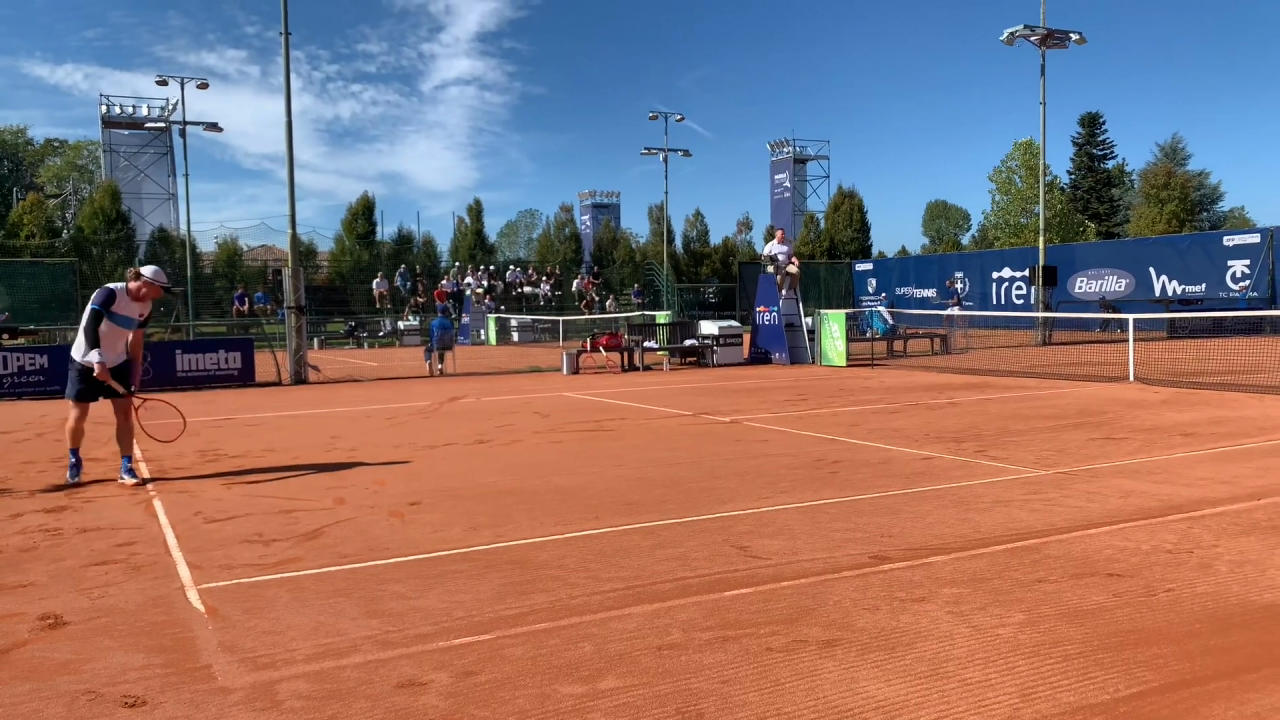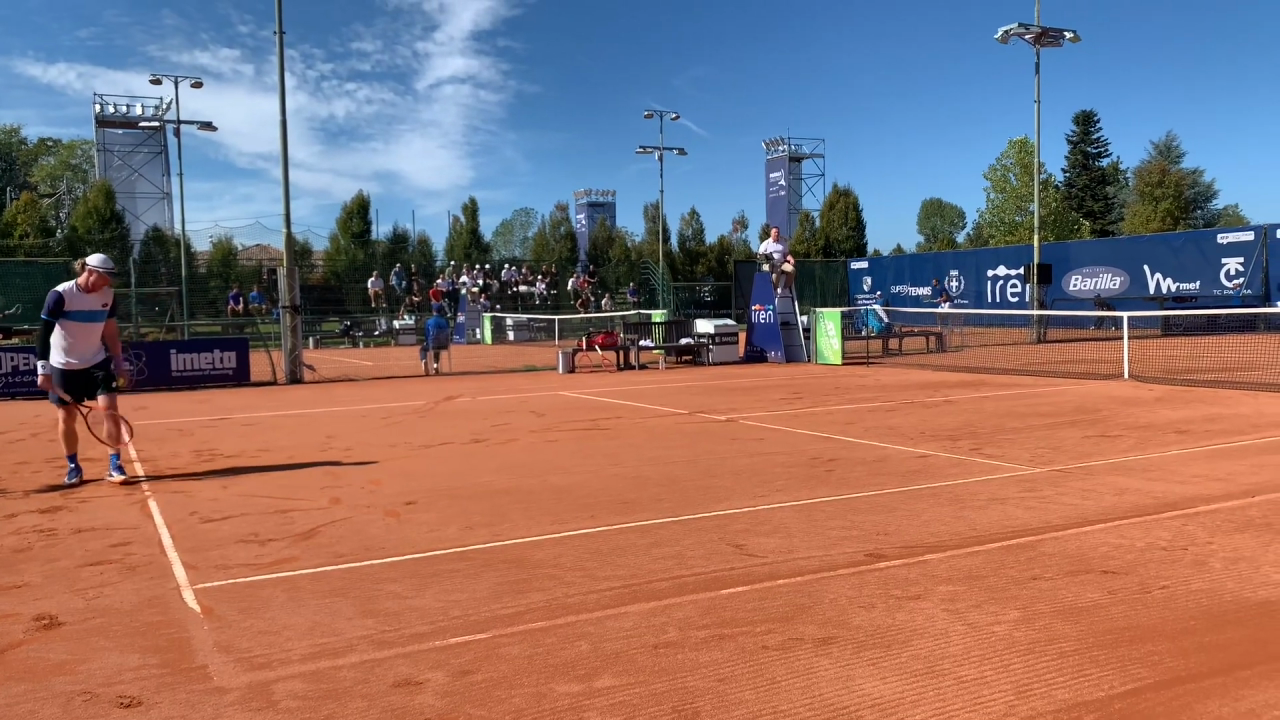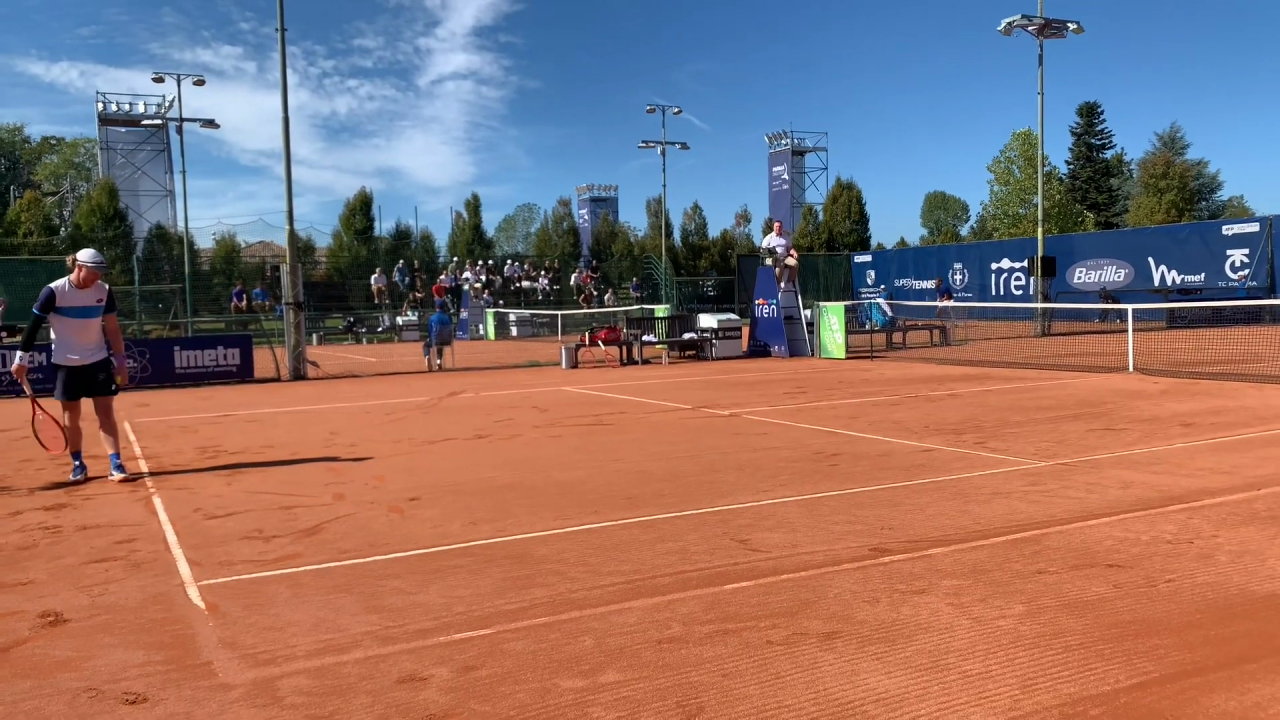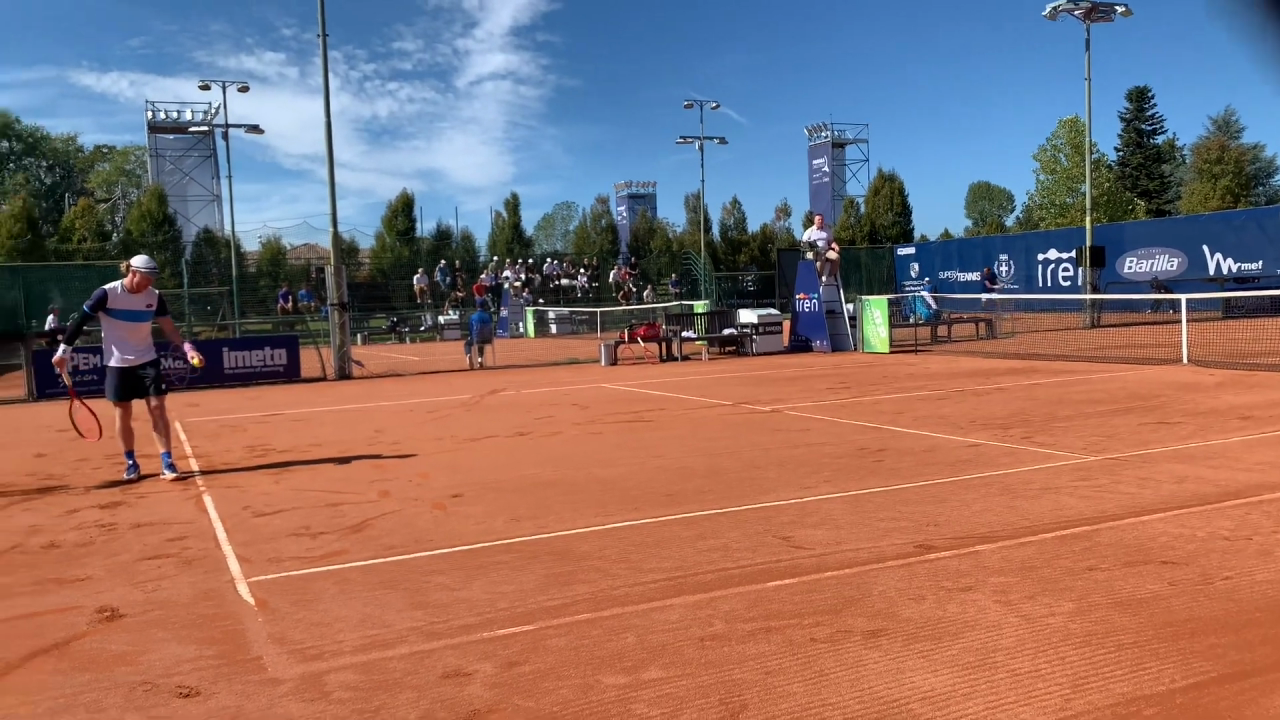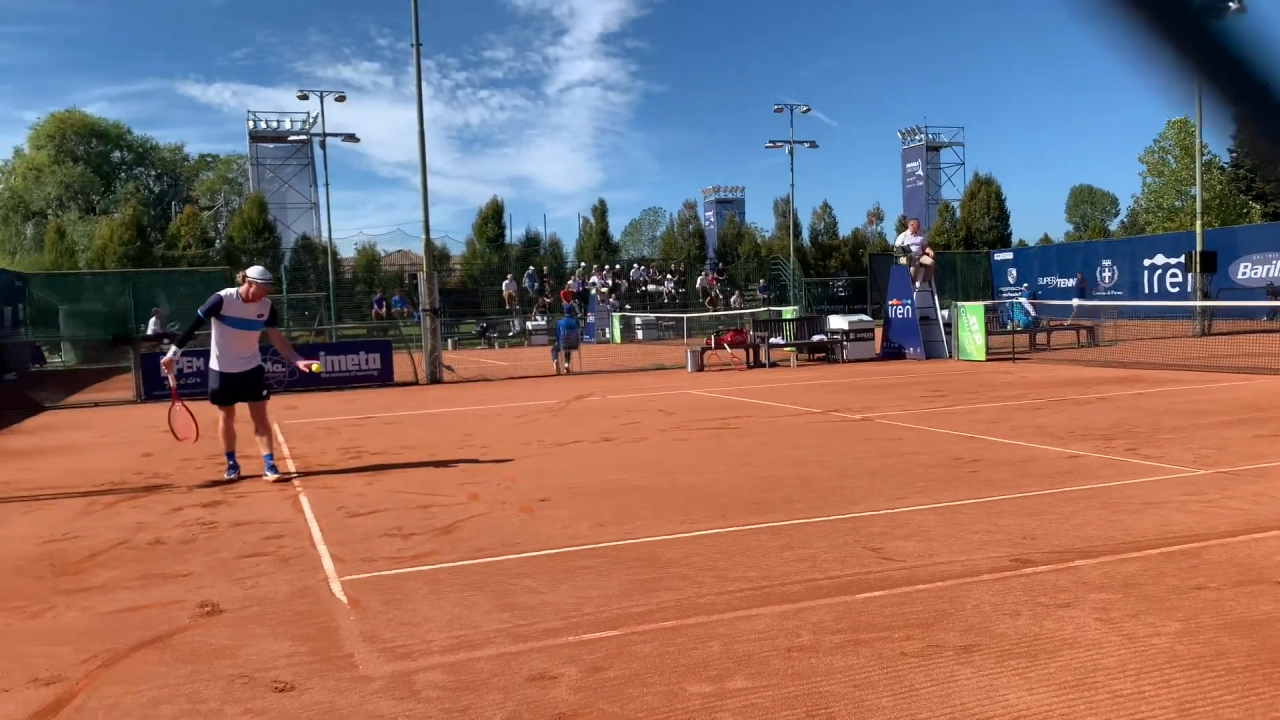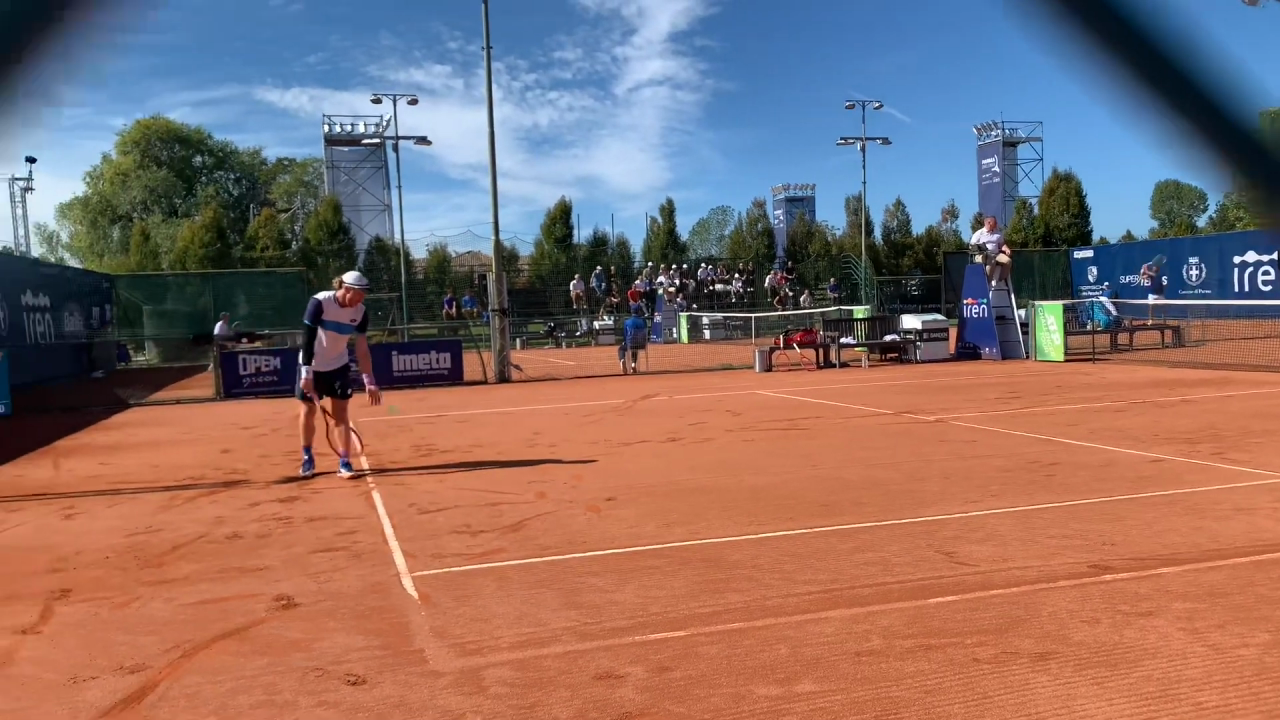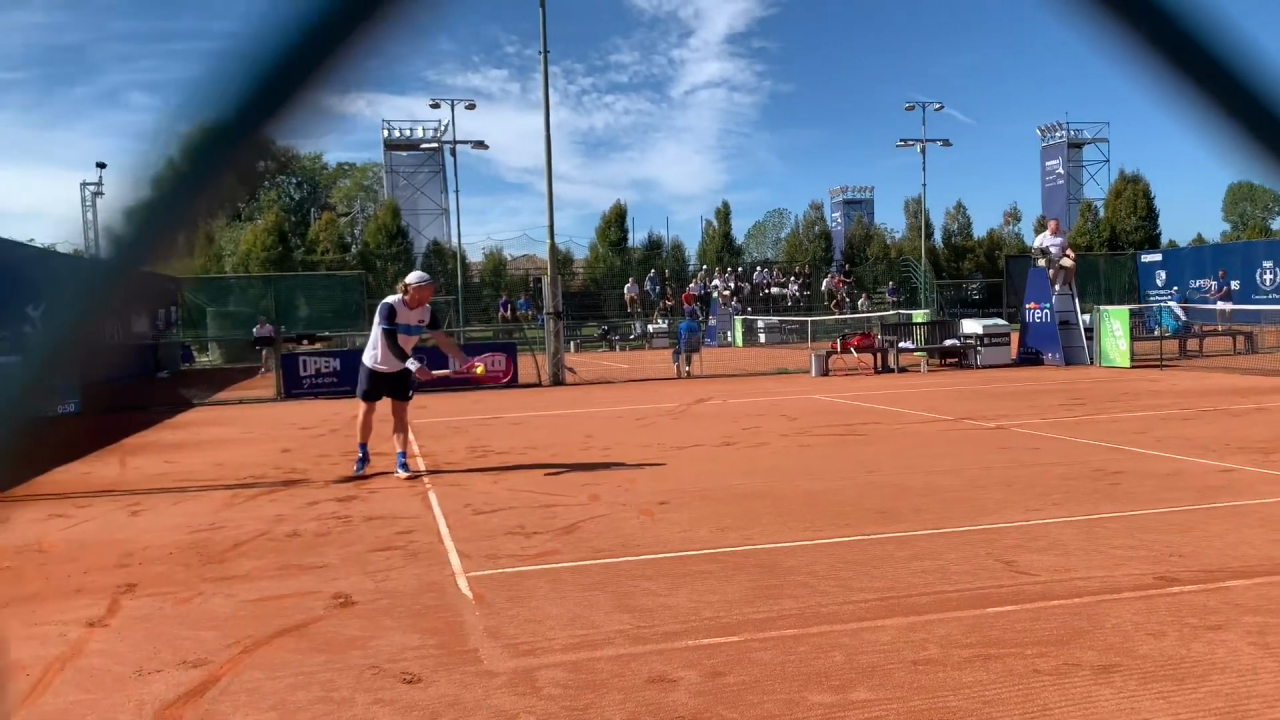
dt=0.4s
person 1, frame 1
left shoulder: (145, 306)
right shoulder: (109, 293)
right elbow: (90, 327)
left wrist: (135, 373)
right wrist: (97, 361)
left hip: (116, 363)
right hip: (85, 362)
left knee: (125, 412)
right knee: (77, 415)
left ankle: (126, 468)
right ankle: (74, 460)
person 1, frame 2
left shoulder: (107, 296)
right shoulder: (60, 295)
left elbow: (111, 332)
right elbow: (44, 334)
left wrist: (119, 363)
right wrist: (43, 370)
left hip: (97, 363)
right hip: (64, 366)
left knee: (109, 410)
right knee: (66, 419)
left ankle: (115, 465)
right ankle: (73, 466)
person 1, frame 3
left shoulder: (104, 291)
right shoulder: (53, 291)
left elbow: (112, 328)
right elbow: (34, 326)
left wrist: (120, 360)
right wrist: (21, 359)
left hip: (98, 361)
right hip: (66, 364)
left knee: (106, 411)
right knee: (70, 415)
left ankle: (115, 464)
right ankle: (78, 464)
person 1, frame 4
left shoulder: (154, 296)
right shoulder: (107, 294)
left elbow: (170, 329)
right elbow: (80, 321)
left wrist: (188, 348)
right wrist: (63, 351)
left hip: (147, 361)
right hip: (117, 364)
left knee: (158, 410)
right knee: (123, 414)
left ankle: (167, 463)
right ankle: (131, 463)
person 1, frame 5
left shoulder: (266, 307)
right shoulder: (222, 300)
left elbow: (277, 340)
right elbow: (194, 326)
left wrist: (297, 360)
right wrist: (173, 353)
left hip: (252, 368)
right hip: (222, 370)
left knee: (260, 415)
right knee: (226, 417)
left ankle: (269, 465)
right ankle: (232, 463)
person 1, frame 6
left shoulder: (360, 312)
right shoulder: (319, 303)
left elbow: (362, 349)
right elbow: (308, 339)
left wrist: (369, 381)
right wrist: (306, 373)
left hip: (339, 366)
right hip: (313, 367)
left knee: (340, 413)
right knee: (308, 412)
left ankle: (344, 462)
right ankle: (307, 458)
person 1, frame 7
left shoulder: (426, 312)
right shoulder: (389, 306)
left elbow: (443, 341)
right elbow: (391, 344)
left wrist: (467, 362)
right wrist: (415, 366)
left hip: (401, 369)
right hip: (374, 366)
left knee: (400, 414)
right knee: (366, 411)
left ankle: (401, 462)
right ankle: (363, 455)
